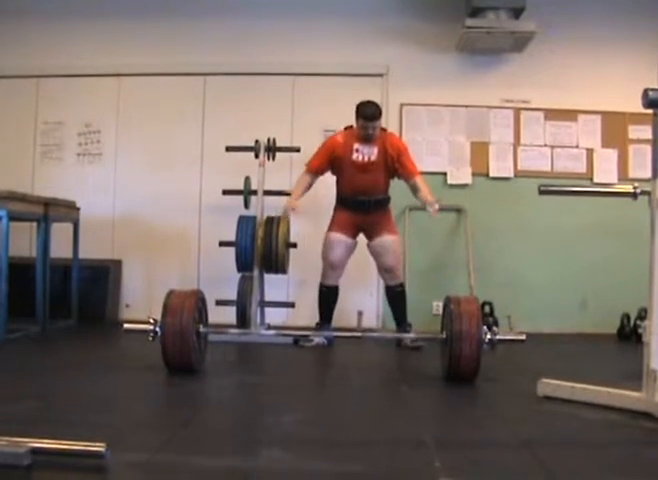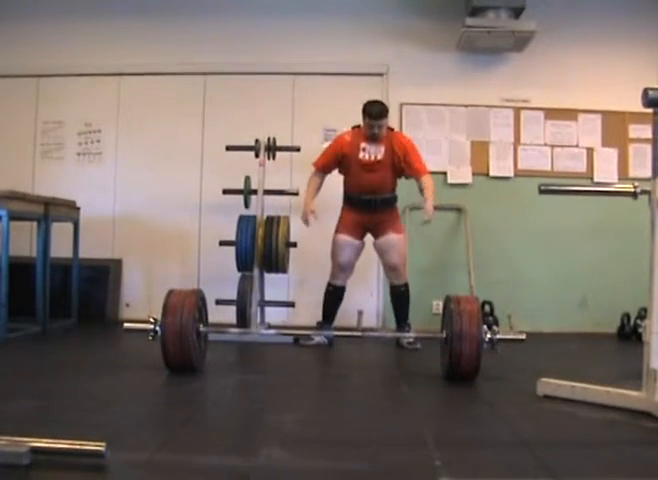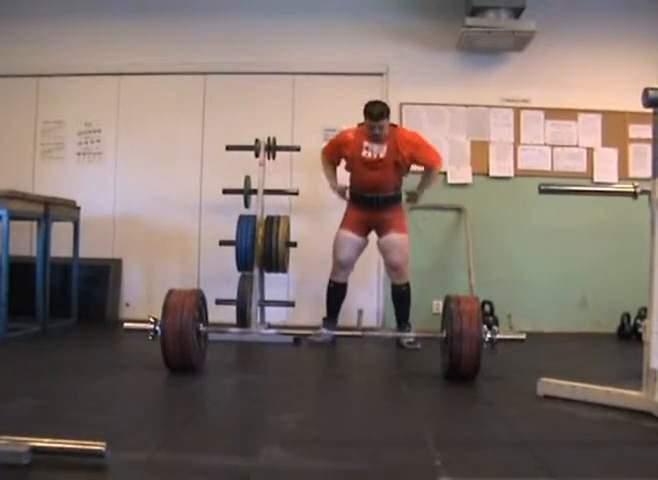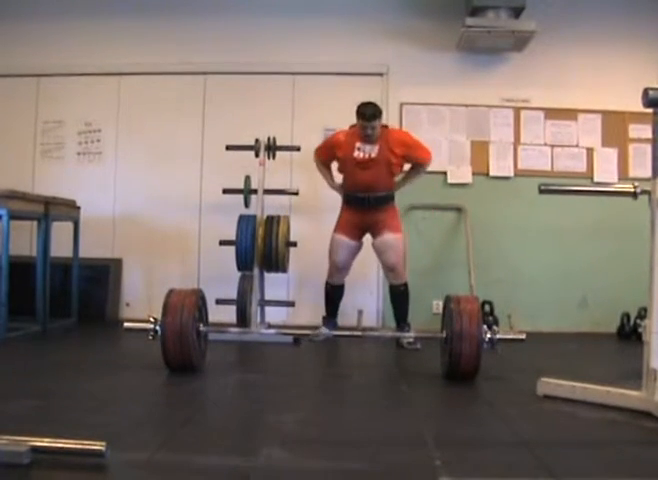
dt=0.2s
person 1, frame 1
left shoulder: (393, 144)
right shoulder: (337, 142)
left elbow: (413, 177)
right elbow: (310, 172)
left wrist: (428, 199)
right wrist: (293, 199)
left hip: (379, 214)
right hip: (346, 212)
left knee: (392, 270)
right knee: (331, 268)
left ankle: (404, 330)
right ankle: (324, 329)
person 1, frame 2
left shoulder: (401, 143)
right shoulder: (345, 141)
left elbow: (422, 175)
right elbow: (320, 171)
left wrist: (428, 201)
right wrist: (308, 201)
left hip: (387, 213)
right hip: (353, 212)
left knee: (397, 270)
right knee: (340, 270)
left ankle: (404, 330)
right ankle: (324, 330)
person 1, frame 3
left shoulder: (406, 139)
right shoulder: (348, 138)
left elbow: (434, 162)
right elbow: (327, 156)
left wrist: (418, 192)
right wrist: (334, 185)
left hip: (391, 211)
right hip: (357, 209)
left knee: (398, 269)
right knee: (340, 266)
left ankle: (404, 329)
right ankle: (329, 324)
person 1, frame 4
left shoulder: (398, 139)
right shoulder: (340, 140)
left elbow: (424, 159)
right elbow: (319, 157)
left wrist: (399, 183)
right wrist: (333, 184)
left hip: (384, 212)
right hip: (350, 211)
left knee: (395, 269)
right knee: (336, 268)
left ankle: (404, 329)
right ankle: (329, 323)
